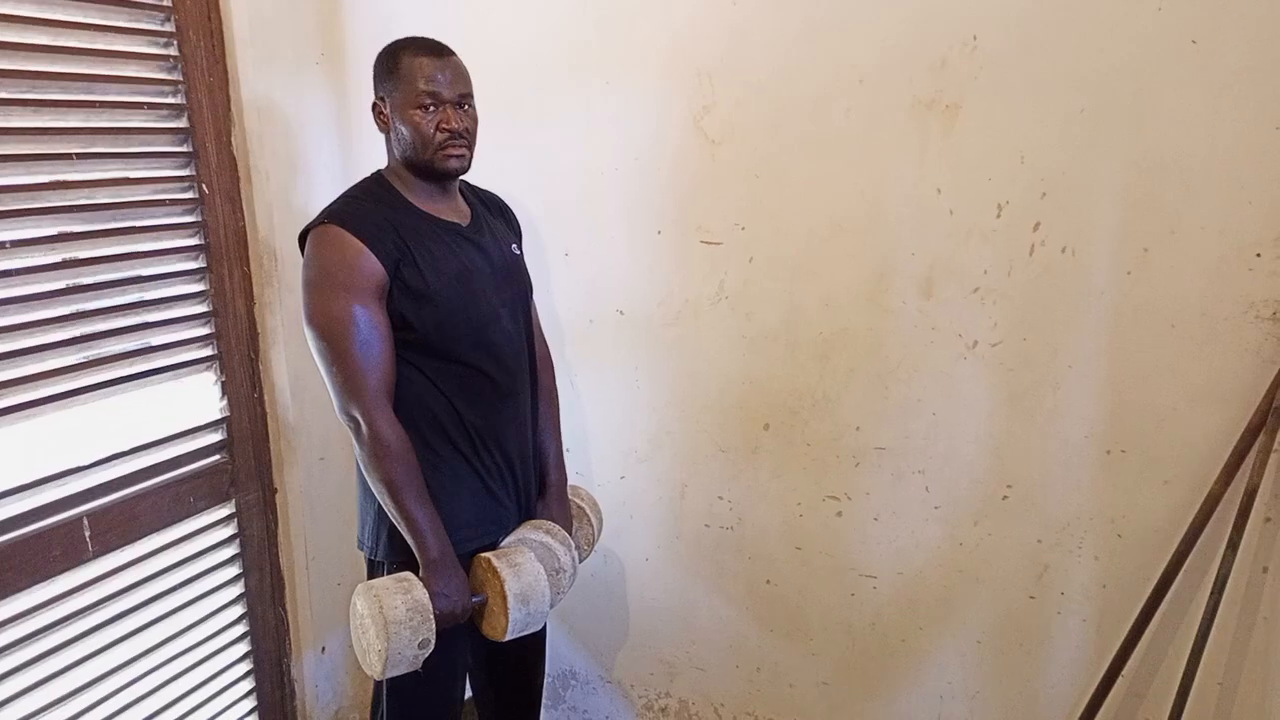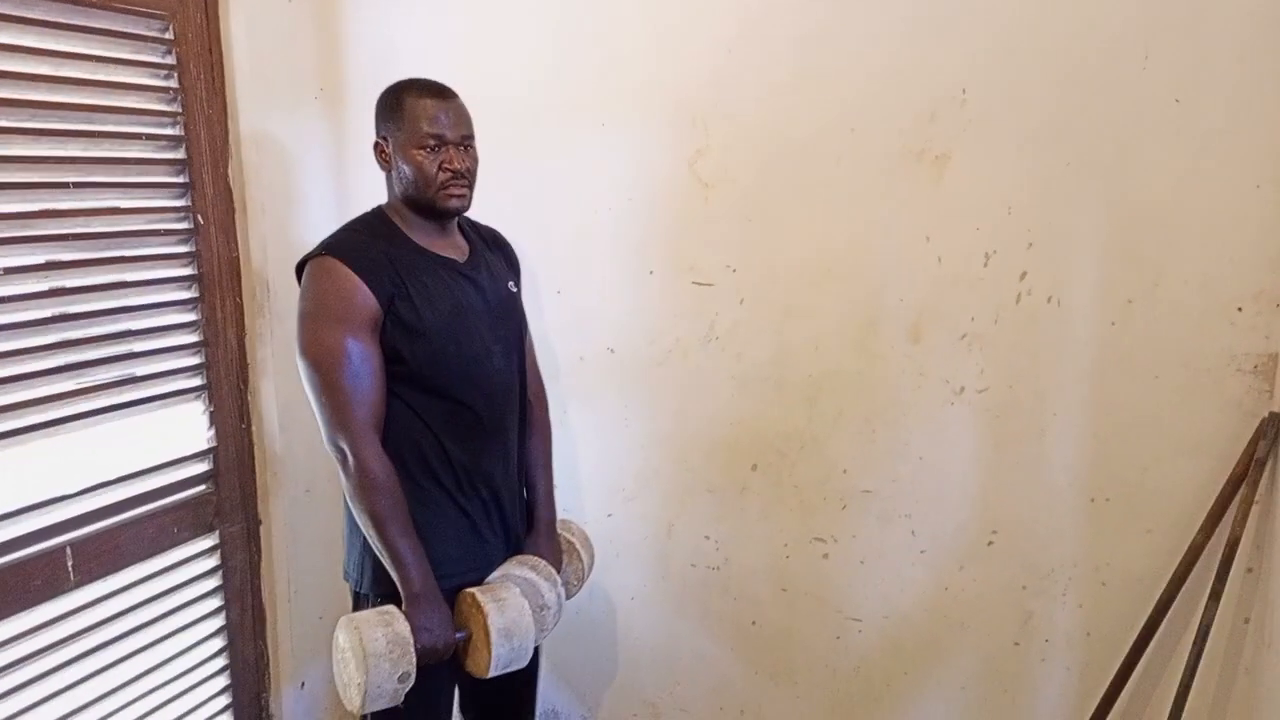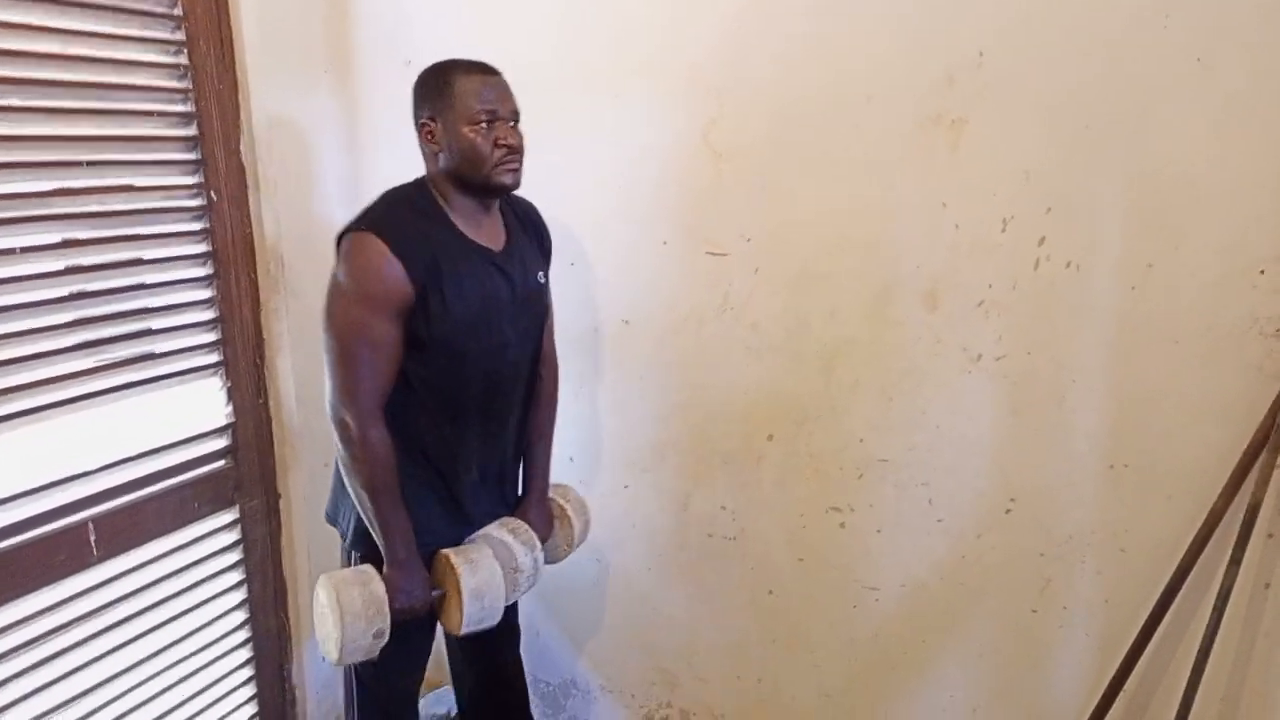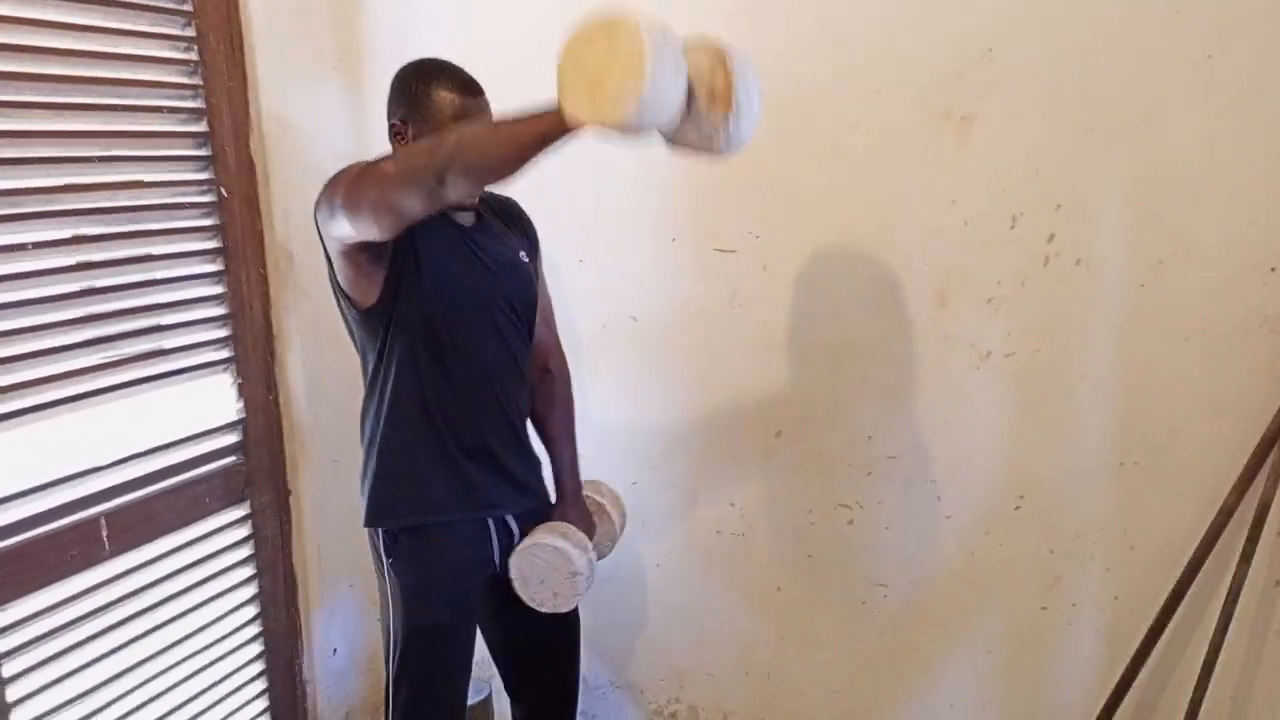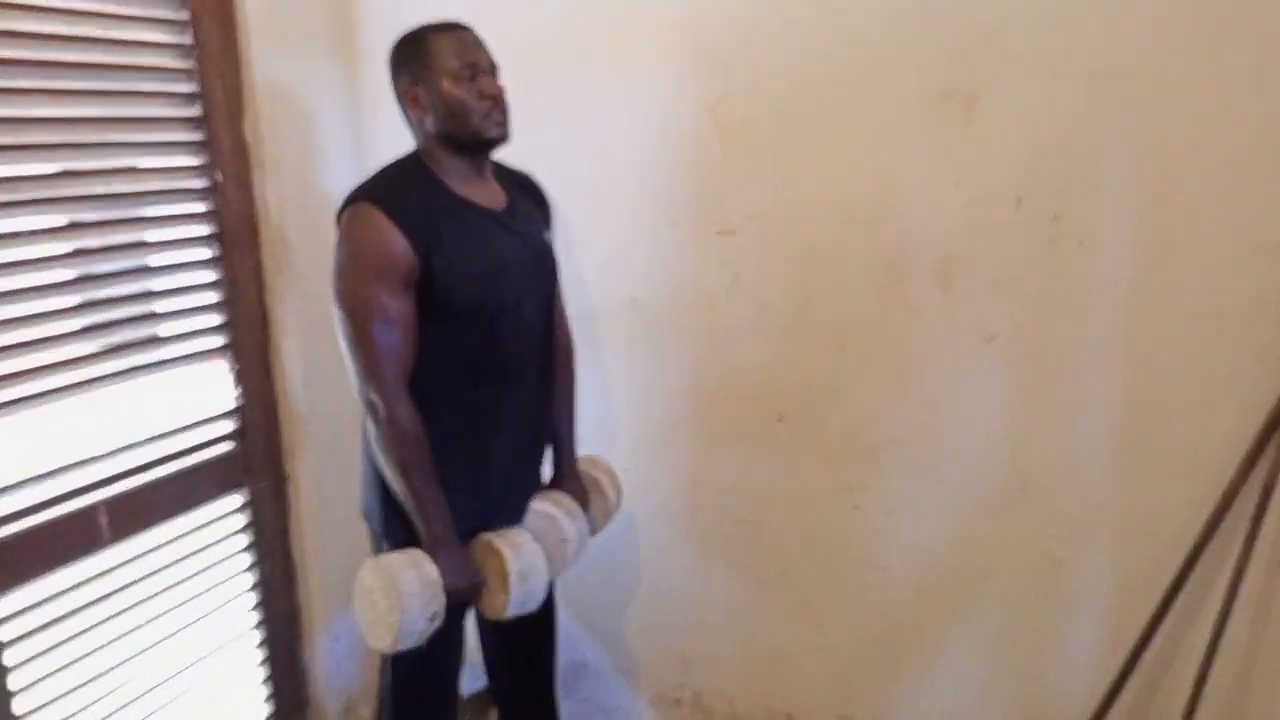
dt=1s
person 1, frame 1
left shoulder: (496, 215)
right shoulder: (349, 239)
right elbow: (369, 416)
left wrist: (555, 487)
right wrist: (436, 557)
left hip: (517, 512)
right hip: (424, 531)
person 1, frame 2
left shoulder: (496, 252)
right shoulder: (345, 273)
right elbow: (357, 448)
left wrist: (545, 525)
right wrist: (417, 590)
left hip: (505, 546)
right hip: (413, 561)
person 1, frame 3
left shoulder: (528, 227)
right shoulder: (384, 248)
right elbow: (358, 419)
left wrist: (536, 494)
right wrist: (400, 557)
left hip: (489, 504)
right hip: (400, 513)
person 1, frame 4
left shoulder: (510, 222)
right shoulder: (355, 210)
left elbow: (546, 362)
right elbow: (447, 170)
left wrist: (570, 494)
left hip: (517, 499)
right hip: (424, 510)
person 1, frame 5
left shoulder: (526, 197)
right shoulder: (383, 221)
right elbow: (386, 400)
left wrist: (566, 467)
right wrist: (439, 540)
left hip: (516, 490)
right hip: (425, 504)
left knee: (529, 659)
